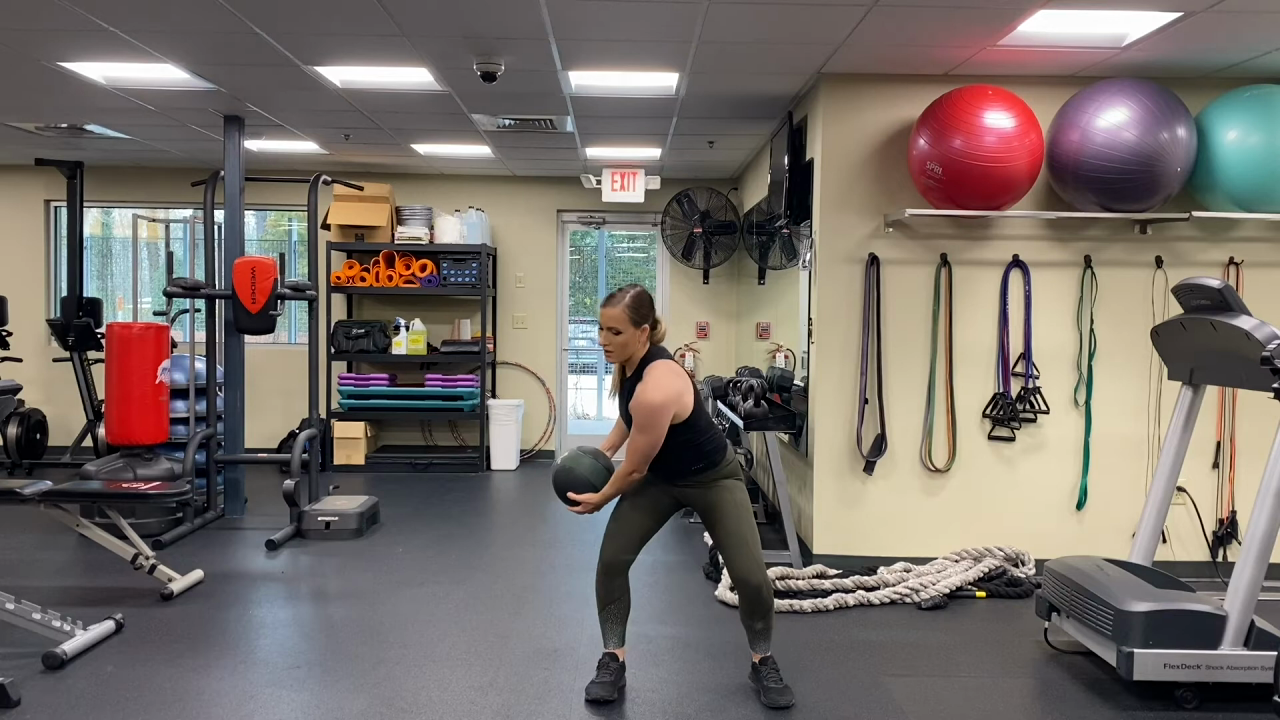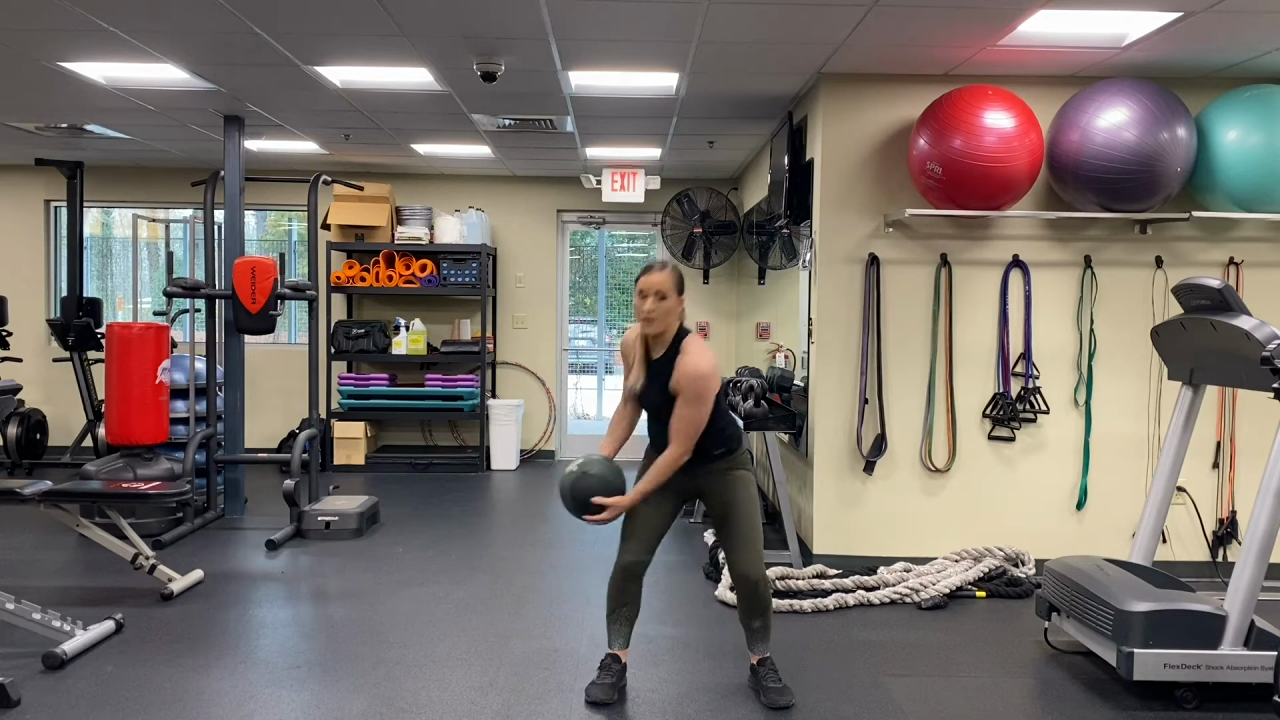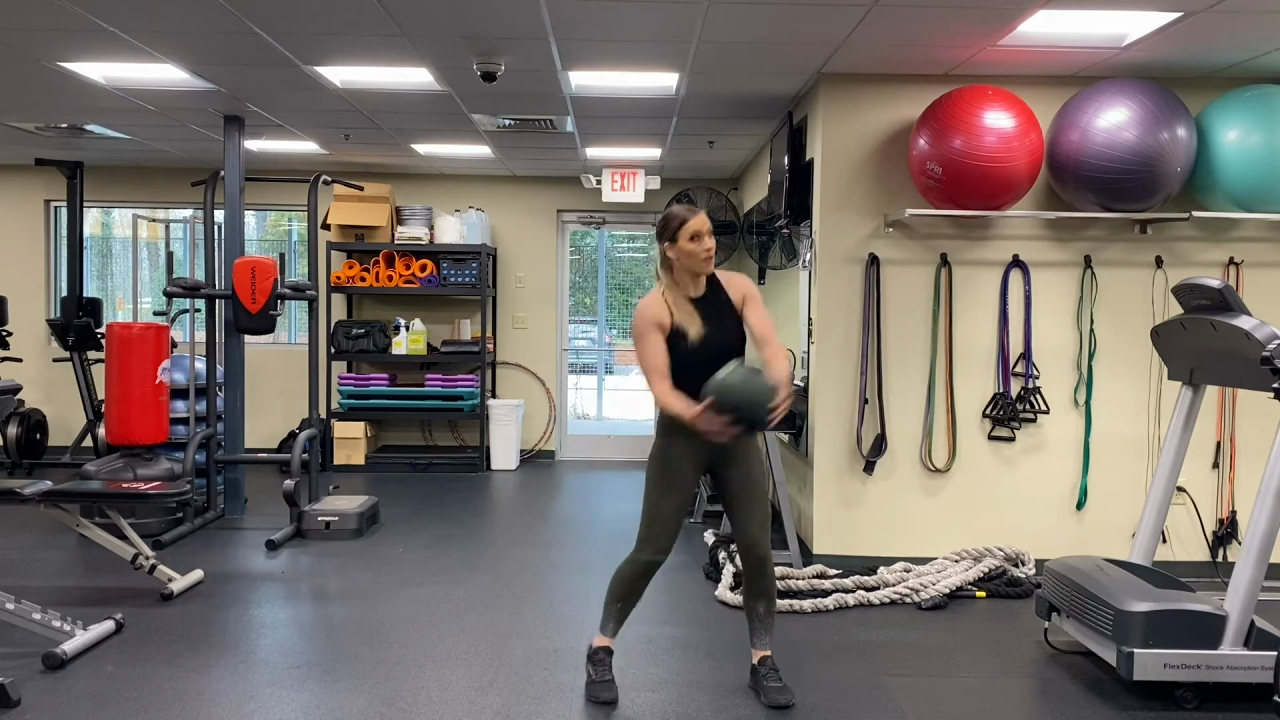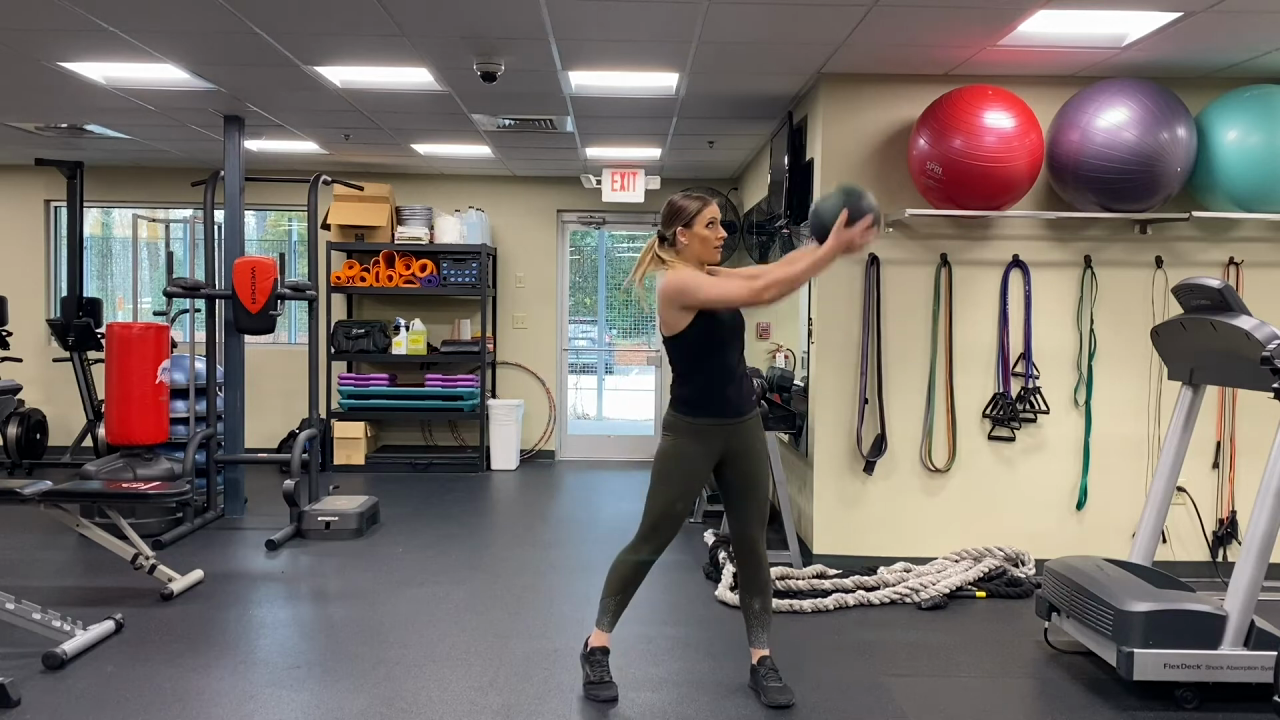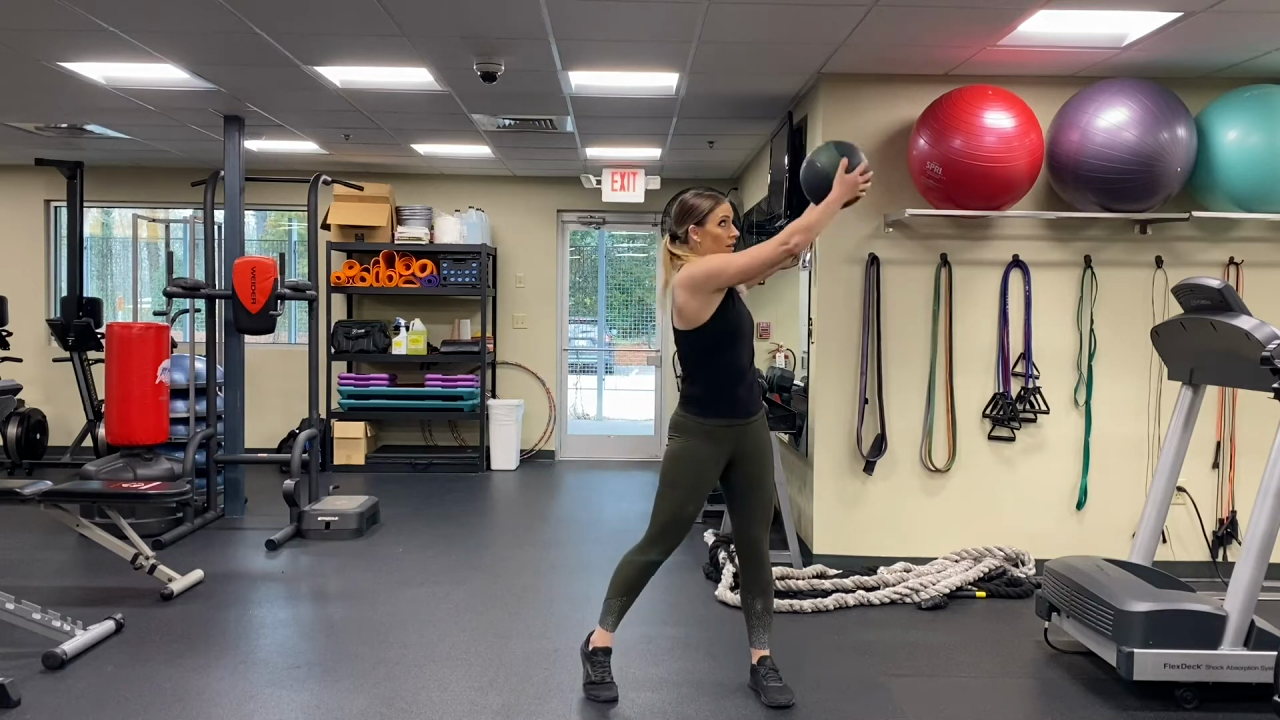
dt=0.2s
person 1, frame 1
left shoulder: (656, 389)
right shoulder: (628, 359)
left elbow: (635, 468)
left wrist: (599, 499)
right wrist: (602, 451)
left hip: (712, 478)
right hip: (660, 476)
left knee: (751, 578)
right knee: (612, 559)
left ankle: (763, 662)
right ankle: (614, 659)
person 1, frame 2
left shoulder: (695, 363)
right shoulder: (633, 344)
left elbow: (680, 451)
right elbow: (629, 405)
left wrist: (630, 500)
right wrist: (602, 457)
left hip: (723, 467)
right hip: (666, 465)
left knee: (750, 574)
right knee: (630, 561)
left ankle: (761, 663)
right ankle: (615, 660)
person 1, frame 3
left shoulder: (736, 287)
right shoulder: (652, 309)
left elbow: (771, 344)
right elbow: (660, 387)
left wrist: (779, 385)
right wrist: (694, 414)
left hip: (738, 438)
right hip: (680, 438)
left knee: (757, 549)
right knee: (651, 552)
left ankle: (762, 659)
right ankle: (602, 648)
person 1, frame 4
left shoulder: (719, 276)
right shoulder: (677, 285)
left elbow: (776, 274)
right elbow: (761, 291)
left wrist: (834, 244)
right wrist: (833, 247)
left hip: (744, 429)
right hip: (692, 432)
left knee: (751, 546)
right knee: (650, 542)
left ankle: (761, 659)
right ankle: (597, 645)
person 1, frame 5
left shoulder: (719, 274)
right shoulder: (697, 276)
left elbow: (782, 249)
right elbow: (786, 245)
left wrist: (833, 200)
right wrist: (837, 195)
left hip: (749, 428)
right hip: (701, 433)
left knee: (755, 546)
right knee: (659, 543)
left ankle: (761, 658)
right ankle: (598, 643)
